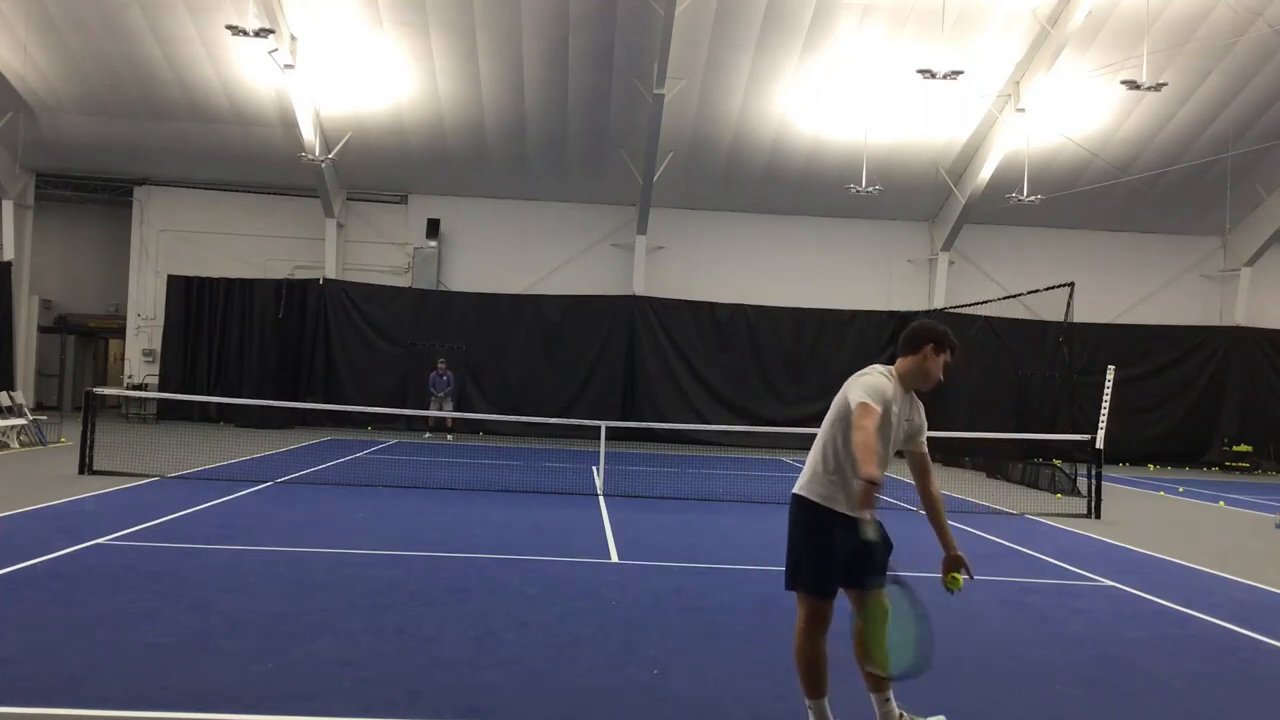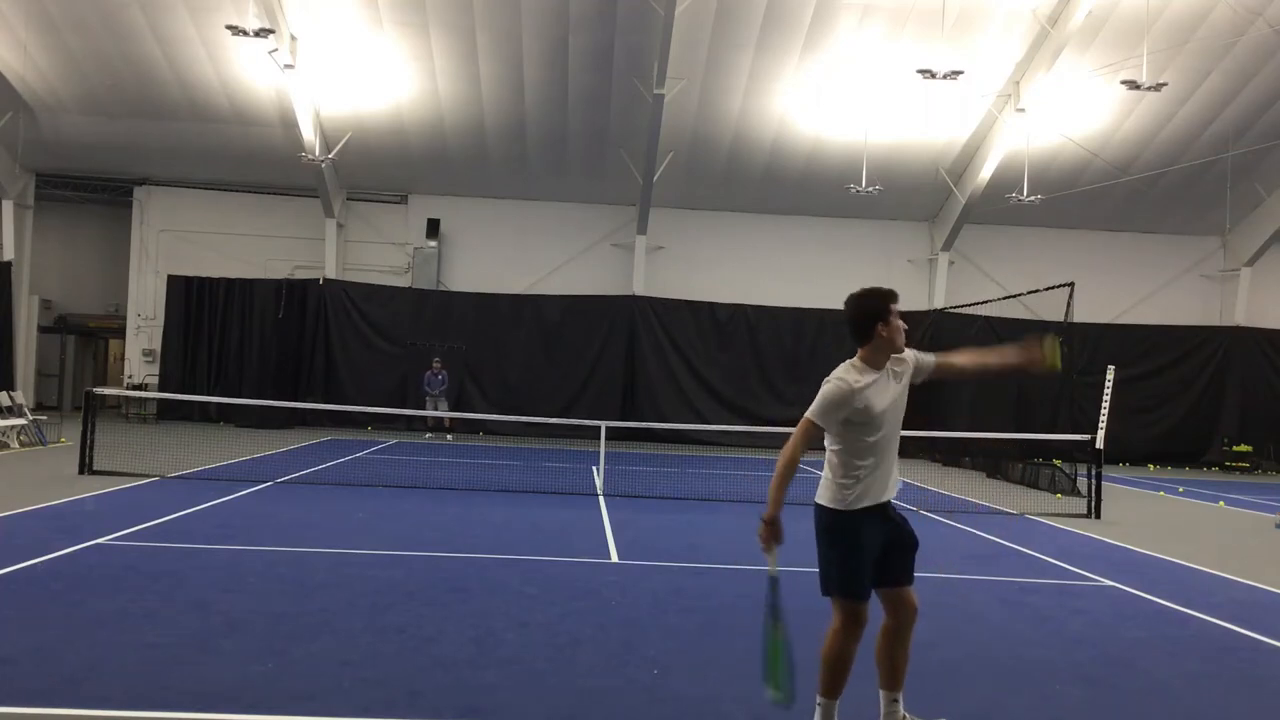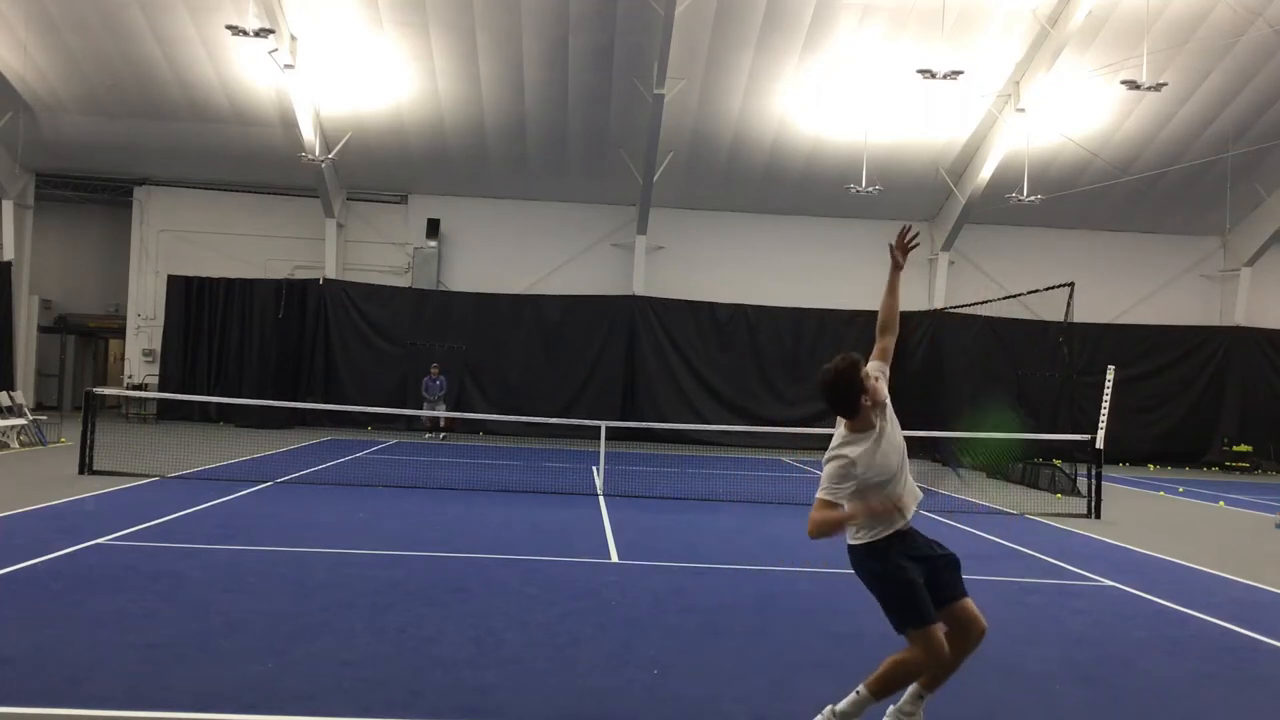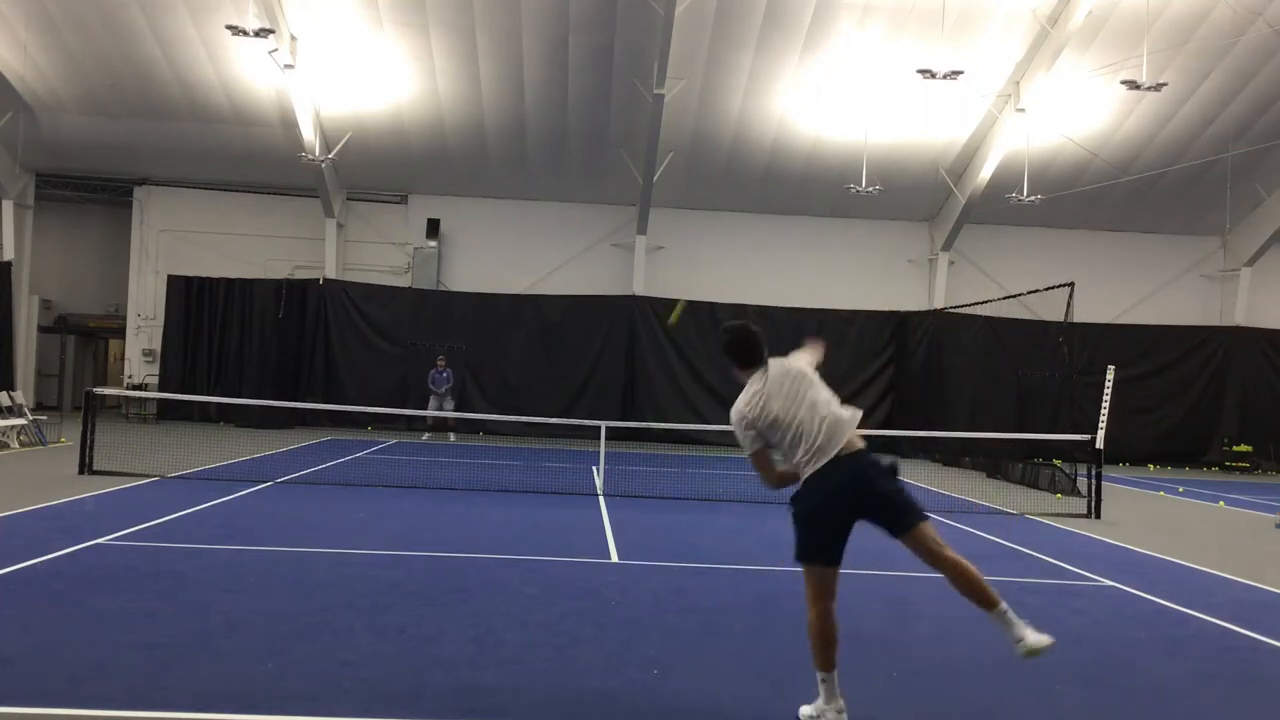
dt=0.5s
person 1, frame 1
left shoulder: (913, 409)
right shoulder: (874, 381)
left elbow: (926, 481)
right elbow: (863, 428)
left wrist: (949, 548)
right wrist: (869, 475)
left hip: (858, 514)
right hip: (818, 507)
left knee: (873, 613)
right knee: (815, 617)
person 1, frame 2
left shoulder: (901, 363)
right shoulder: (844, 386)
left elbow: (955, 362)
right elbow: (797, 444)
left wrist: (1014, 357)
right wrist: (772, 509)
left hip: (881, 509)
right hip: (844, 515)
left knee: (904, 609)
right knee: (849, 620)
person 1, frame 3
left shoulder: (875, 397)
right shoulder: (846, 456)
left elbow: (886, 333)
right elbow: (815, 524)
left wrist: (896, 270)
right wrist: (862, 508)
left hip: (906, 536)
right hip: (880, 551)
left knee: (971, 629)
right knee: (930, 651)
person 1, frame 4
left shoulder: (743, 408)
right shoulder: (794, 367)
left elbow: (768, 475)
right elbow: (816, 349)
left hip: (821, 487)
right hip: (862, 465)
left knee: (819, 595)
right knee: (935, 552)
right ankle: (1016, 628)
